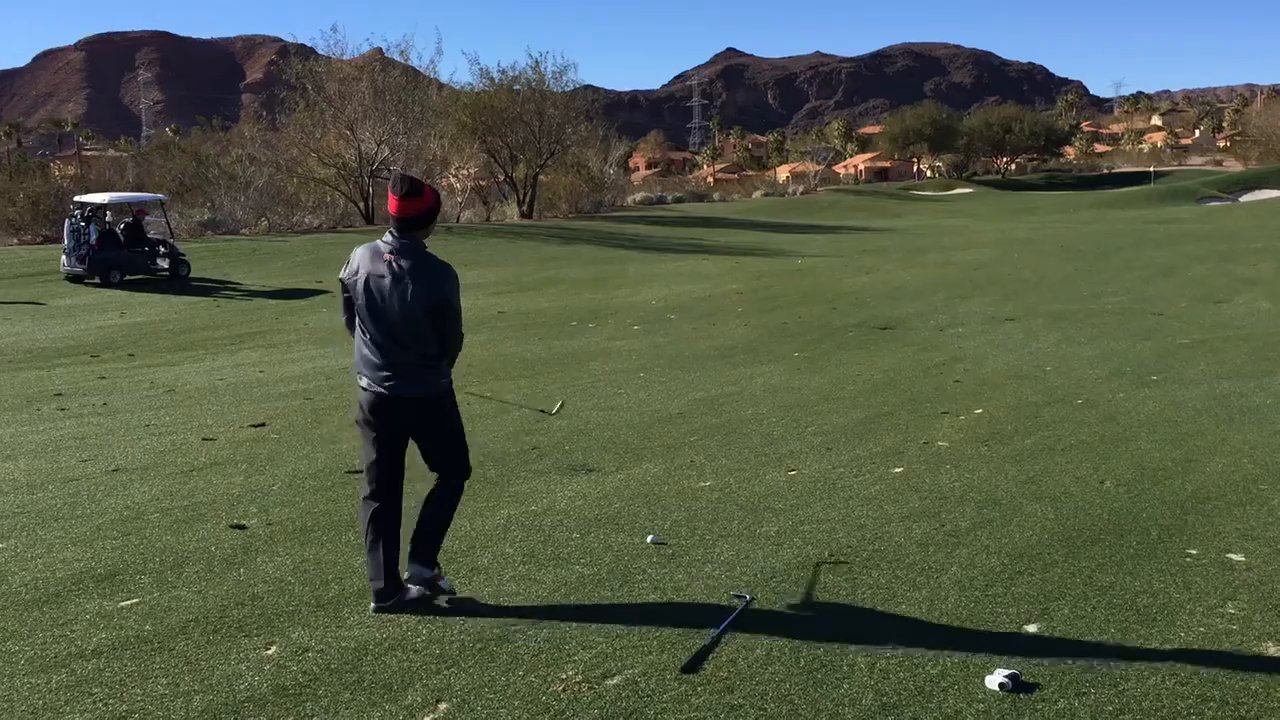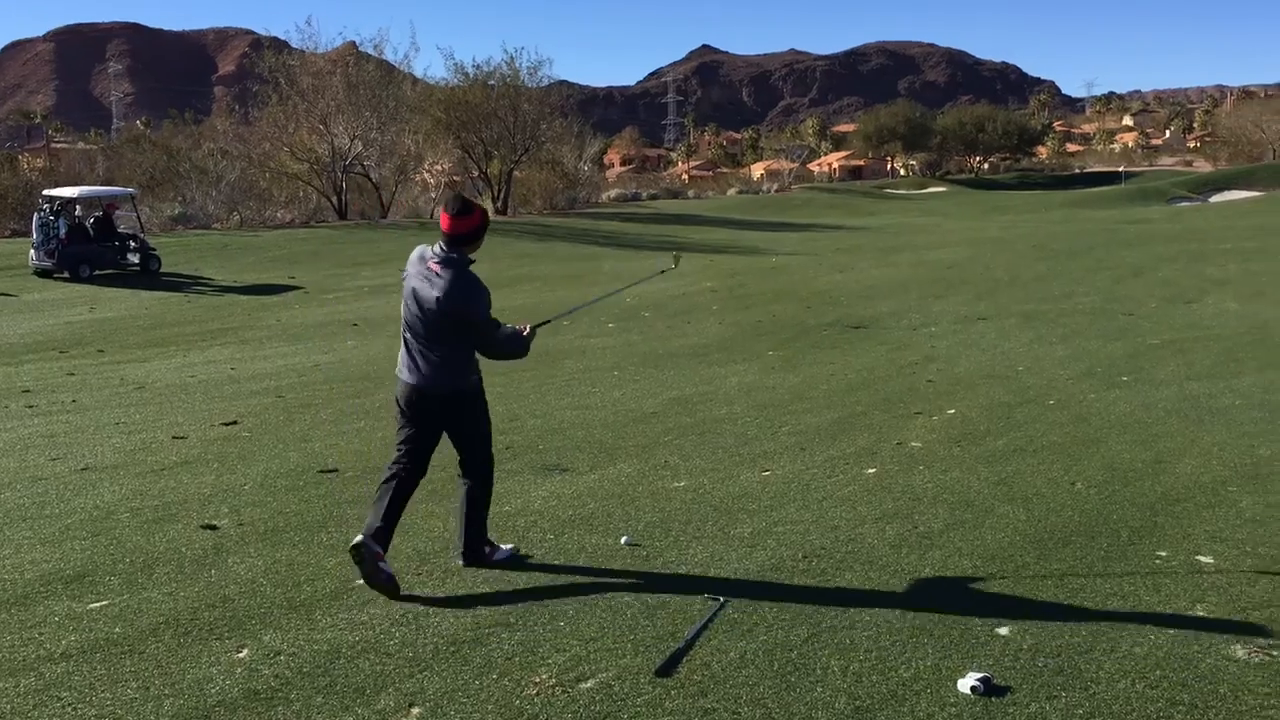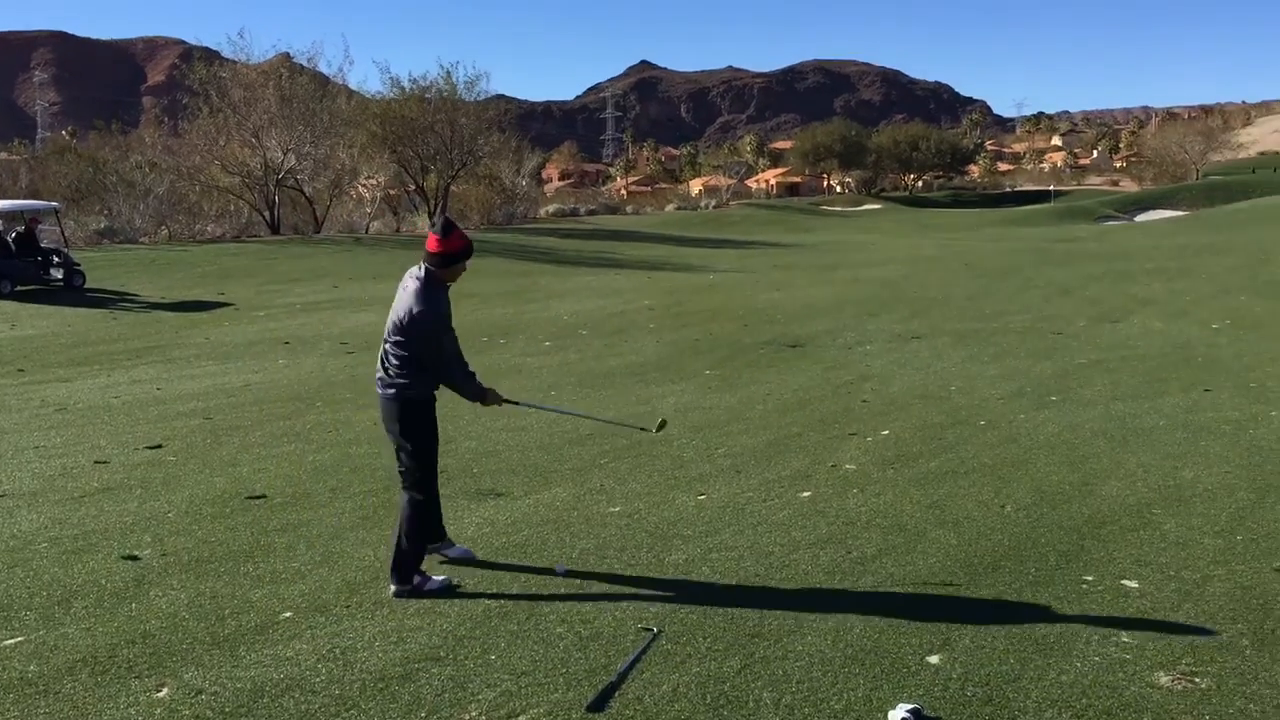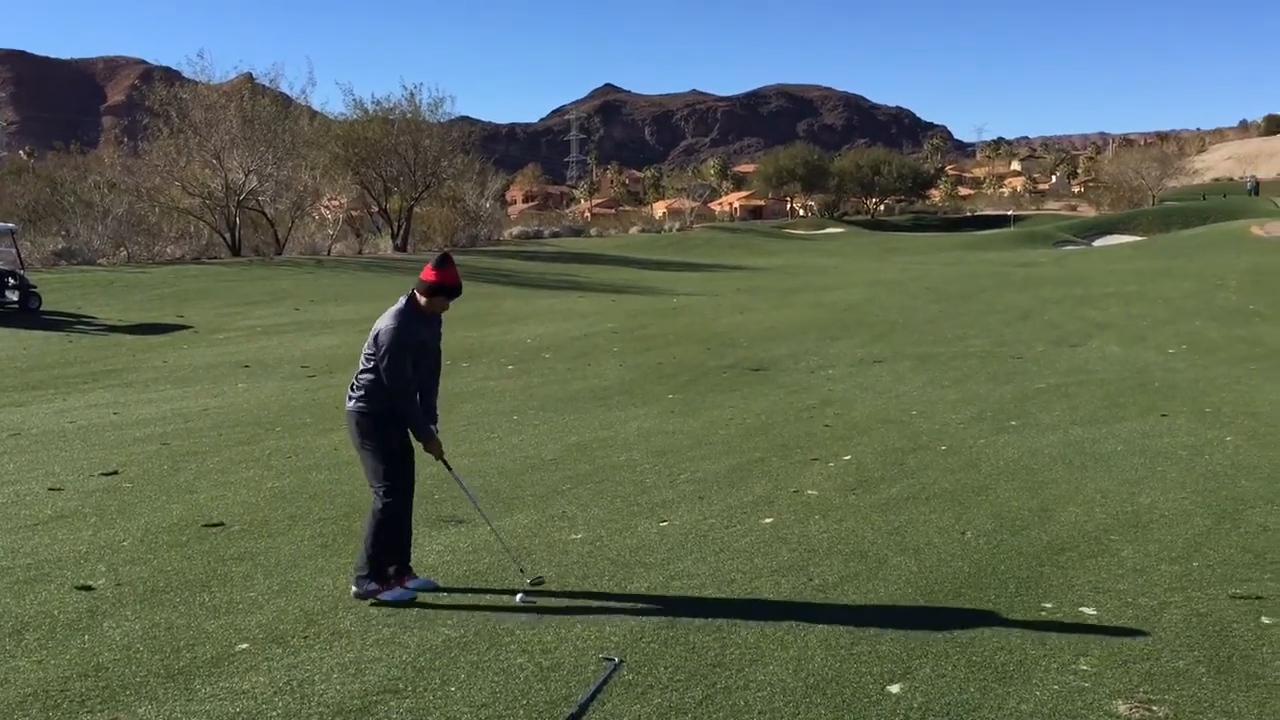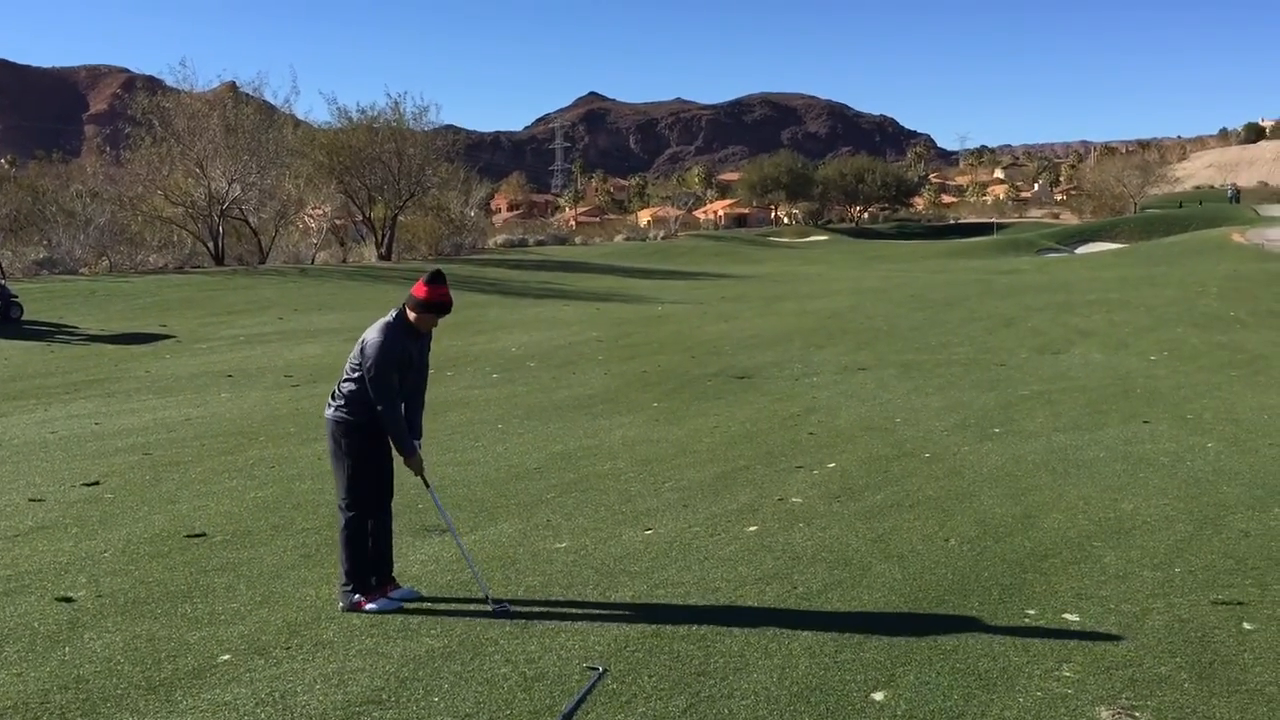
dt=0.5s
person 1, frame 1
left shoulder: (358, 260)
right shoulder: (438, 274)
left elbow: (351, 321)
right elbow: (451, 340)
left hip: (374, 393)
right hip: (427, 394)
left knee: (380, 491)
right knee: (452, 473)
left ankle: (386, 588)
right ankle: (422, 560)
person 1, frame 2
left shoulder: (417, 258)
right shoulder: (468, 288)
right elbow: (488, 344)
left wrist: (509, 333)
right wrist: (521, 342)
left hip: (413, 384)
right hip: (456, 390)
left knee: (406, 465)
right knee: (476, 467)
left ankle: (373, 539)
right ankle: (476, 548)
person 1, frame 3
left shoulder: (418, 277)
right shoulder: (425, 306)
left elbow: (446, 348)
right elbow: (442, 364)
left wrist: (472, 384)
right wrist: (478, 393)
left hip: (397, 392)
right hip: (407, 398)
left knee: (419, 472)
right knee: (418, 482)
left ankle: (434, 539)
right ankle: (405, 576)
person 1, frame 4
left shoulder: (431, 319)
right shoulder: (395, 328)
left elbow: (429, 376)
right elbow: (401, 390)
left wrist: (429, 426)
right wrist: (425, 435)
left hip: (393, 414)
right hip: (370, 414)
left knee: (403, 492)
right knee: (389, 494)
left ankle: (398, 570)
right ankle: (368, 578)
person 1, frame 5
left shoulder: (420, 334)
right shoulder: (381, 340)
left elbow: (415, 390)
right elbow: (386, 403)
left wrist: (414, 440)
right wrist: (407, 451)
left hip: (374, 423)
right hip: (349, 423)
left knee: (380, 503)
right knee: (357, 507)
left ankle: (381, 580)
right ankle: (354, 591)
